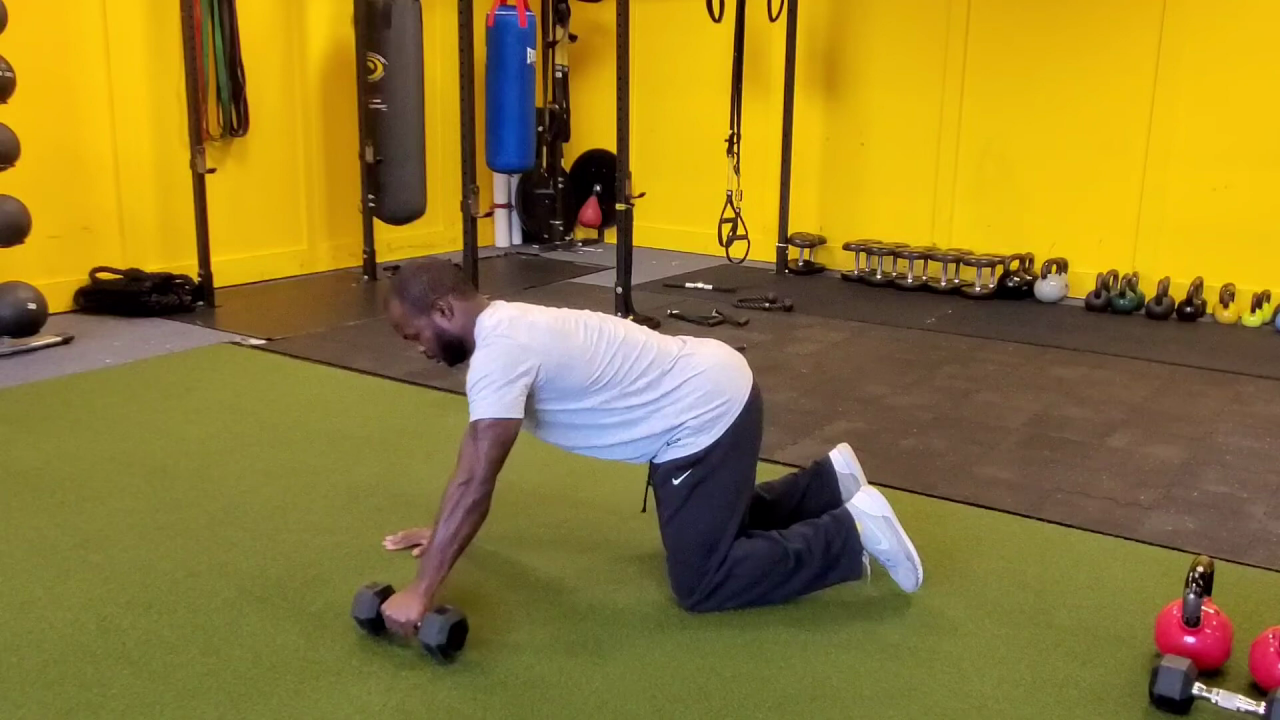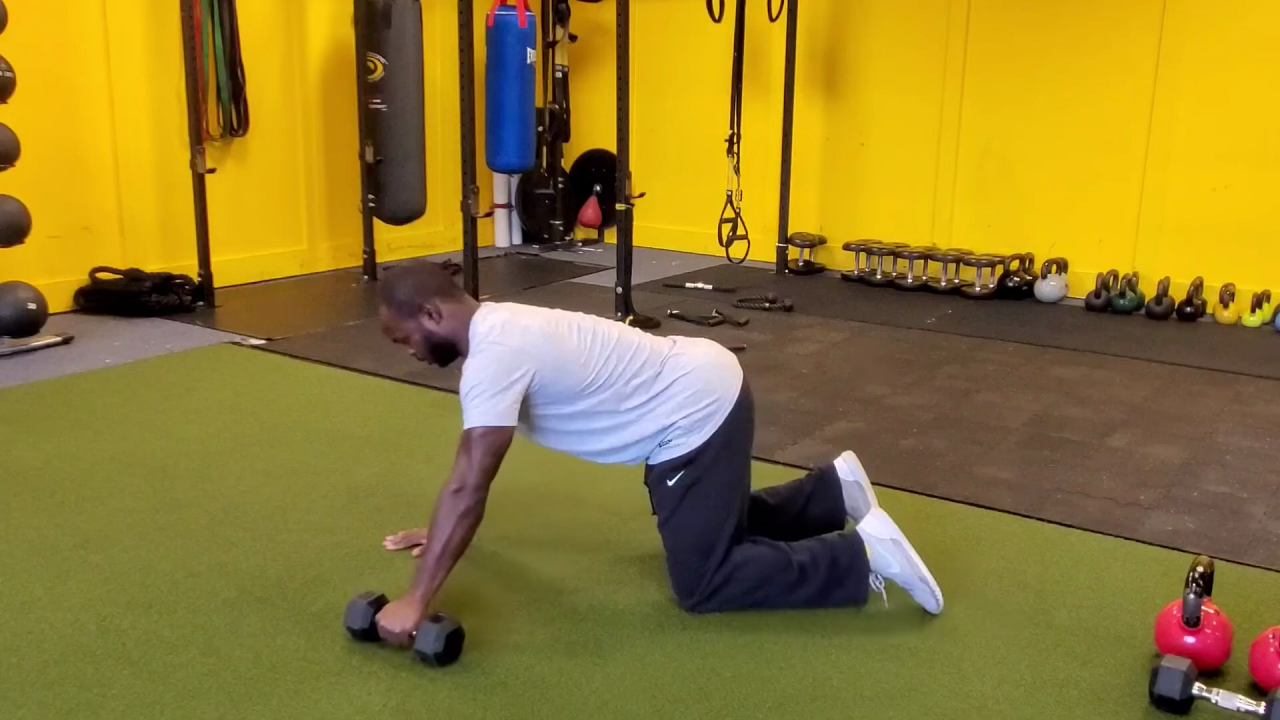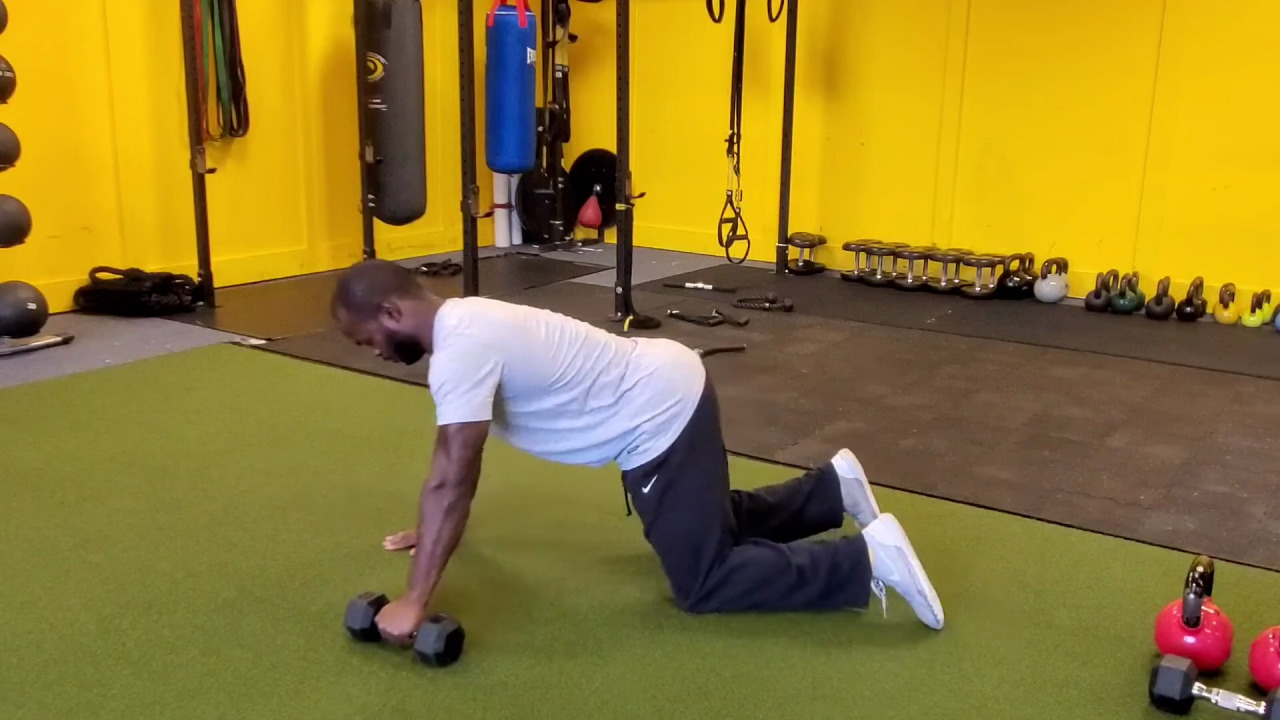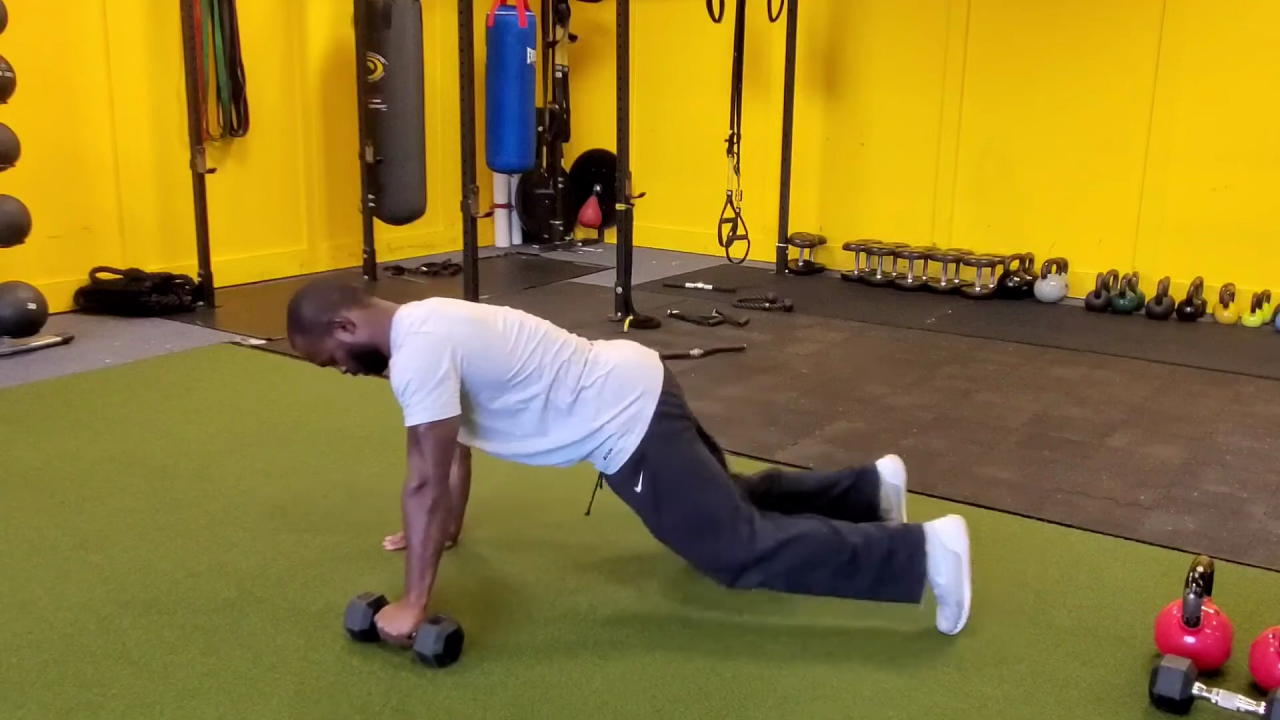
dt=0.3s
person 1, frame 1
left shoulder: (501, 350)
right shoulder: (502, 325)
left elbow: (476, 481)
right elbow: (478, 448)
left wrist: (420, 592)
right wrist: (444, 530)
left hip: (707, 412)
right hip: (709, 387)
left knee: (700, 584)
right knee: (714, 522)
left ankle: (854, 532)
right ankle: (830, 483)
person 1, frame 2
left shoulder: (494, 357)
right shoulder: (494, 326)
left elbow: (469, 484)
right elbow: (477, 459)
left wrist: (416, 600)
right wrist: (442, 531)
left hip: (697, 412)
right hip: (698, 385)
left knee: (704, 583)
right knee: (713, 529)
left ankle: (863, 553)
right ankle: (831, 487)
person 1, frame 3
left shoulder: (460, 349)
right shoulder: (463, 322)
left elbow: (449, 481)
right elbow: (464, 458)
left wrist: (413, 602)
right wrist: (435, 531)
left hip: (660, 417)
right hip: (668, 388)
left knee: (703, 582)
right knee: (709, 528)
left ankle: (866, 558)
right ankle: (830, 488)
person 1, frame 4
left shoulder: (417, 352)
right shoulder: (427, 327)
left elbow: (425, 479)
right elbow: (456, 446)
left wrist: (414, 602)
right wrist: (446, 530)
left hip: (628, 419)
right hip: (630, 387)
left knee: (741, 548)
right knee: (733, 499)
left ankle: (926, 551)
right ankle: (870, 484)
